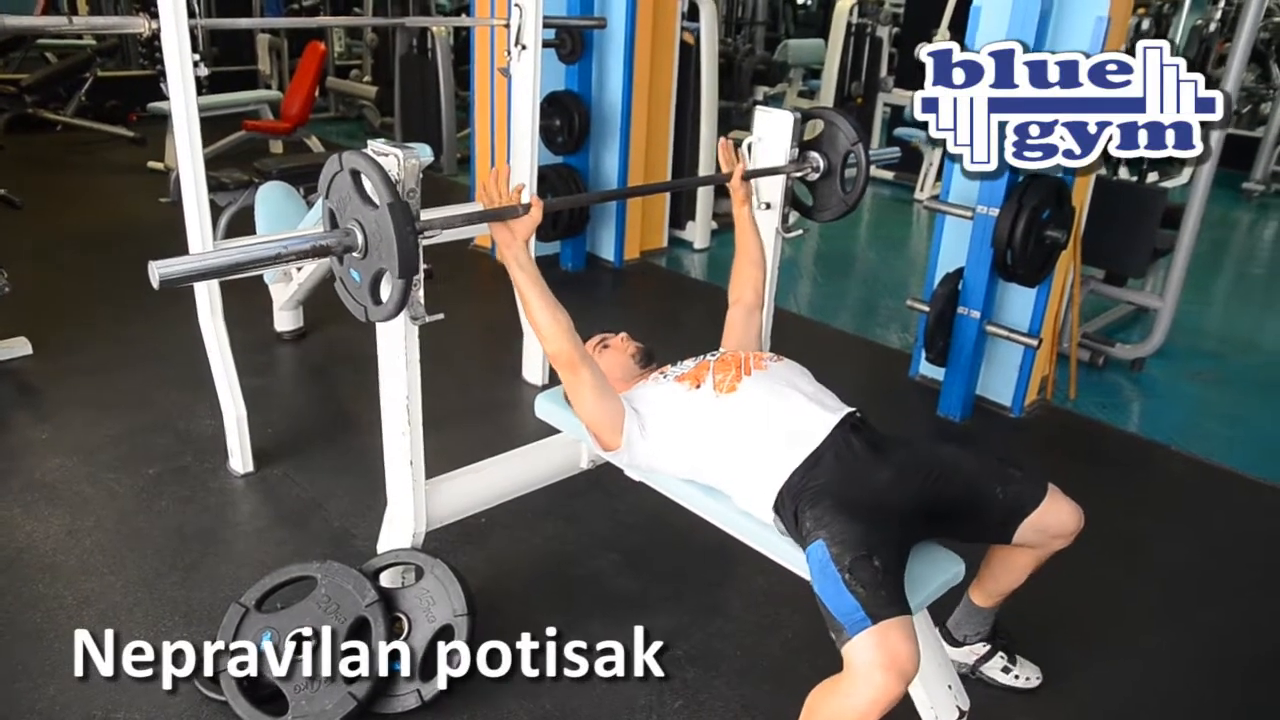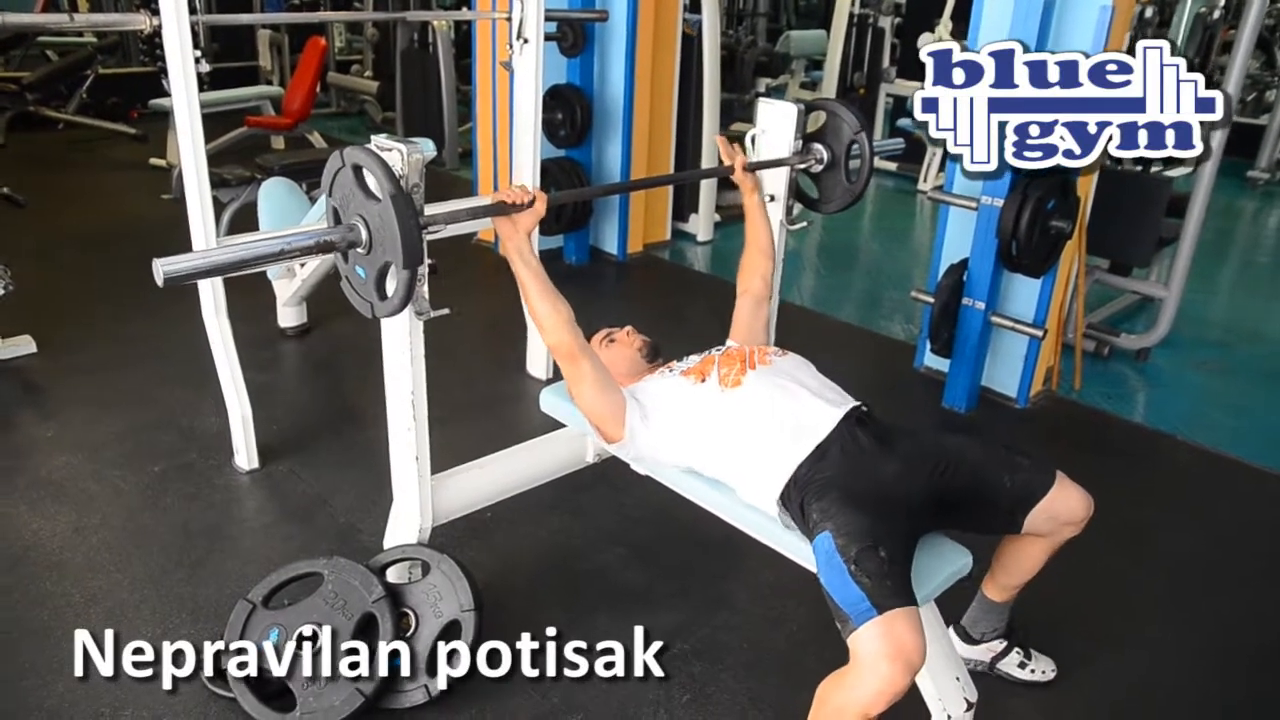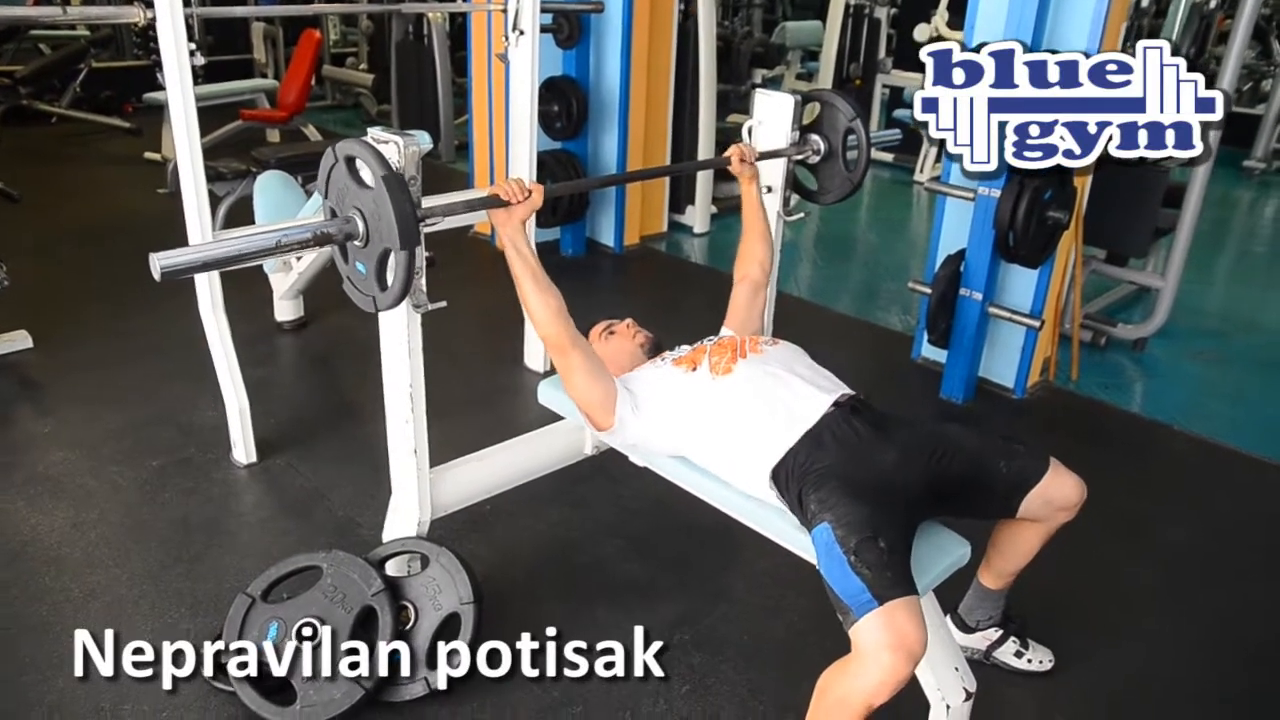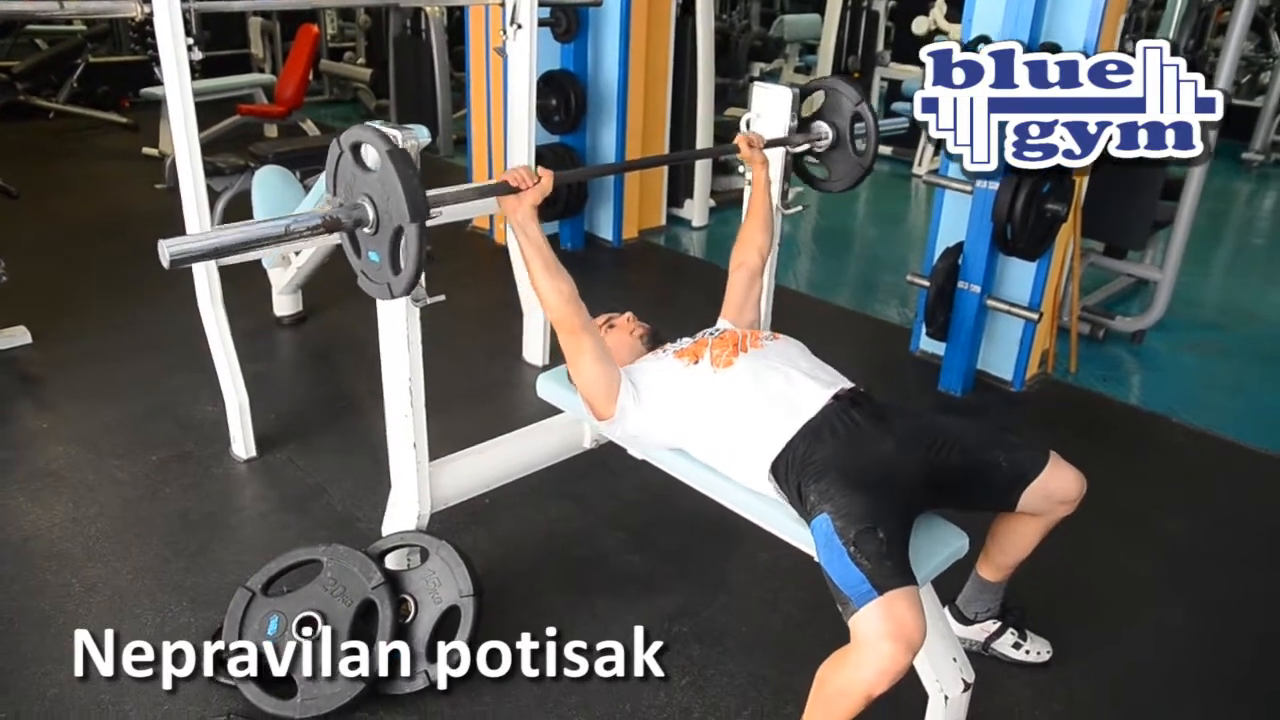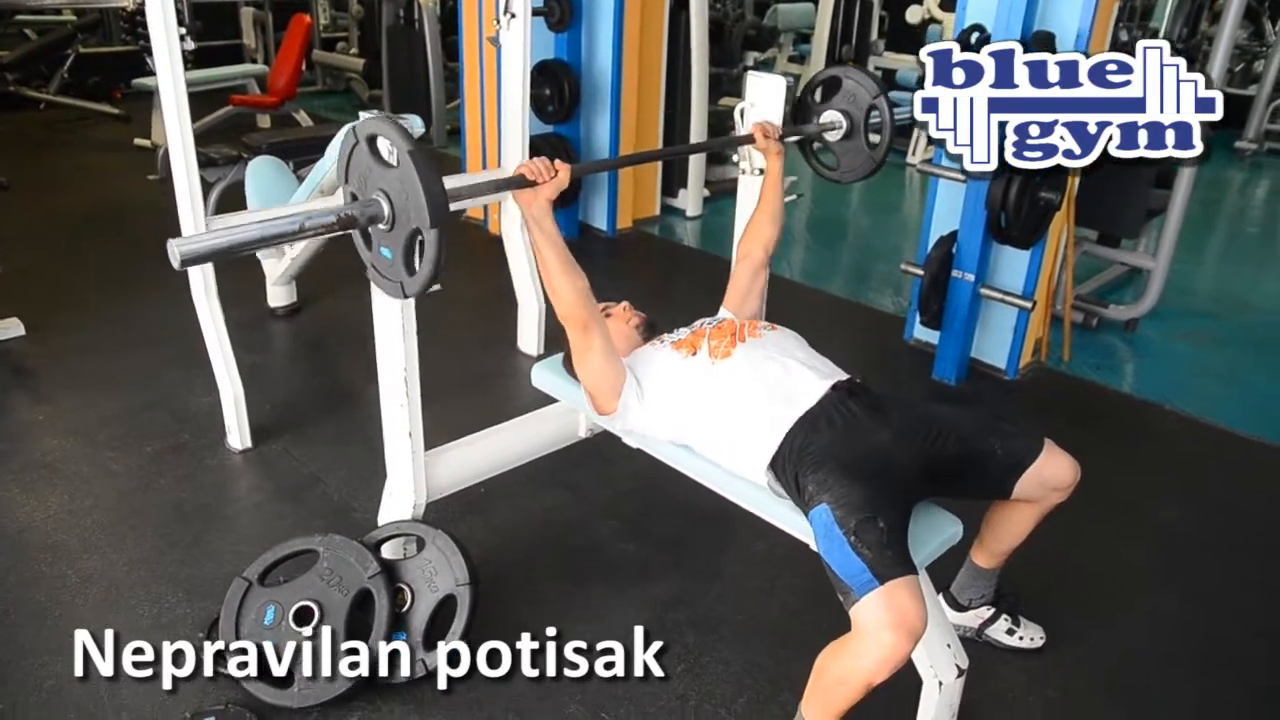
dt=0.4s
person 1, frame 1
left shoulder: (714, 363)
right shoulder: (629, 421)
left elbow: (747, 298)
right elbow: (565, 358)
left wrist: (740, 202)
right wrist: (513, 249)
left hip: (872, 447)
right hip: (814, 488)
left knee: (1058, 520)
right knee: (884, 671)
left ankle: (967, 635)
person 1, frame 2
left shoulder: (723, 357)
right shoulder: (632, 414)
left elbow: (755, 288)
right elbow: (567, 351)
left wrist: (749, 191)
right wrist: (517, 243)
left hip: (877, 438)
right hip: (820, 480)
left knee: (1068, 508)
right knee: (890, 662)
left ankle: (980, 634)
person 1, frame 3
left shoulder: (720, 346)
right shoulder: (627, 403)
left elbow: (752, 276)
right elbow: (560, 340)
left wrist: (749, 184)
right wrist: (512, 233)
left hip: (875, 428)
right hip: (814, 467)
left knee: (1061, 494)
right knee: (892, 653)
left ankle: (976, 623)
person 1, frame 4
left shoulder: (718, 338)
right shoulder: (628, 396)
left elbow: (748, 264)
right elbow: (569, 323)
left wrist: (759, 170)
right wrist: (522, 218)
left hip: (872, 418)
right hip: (812, 459)
left knee: (1062, 488)
right knee: (890, 643)
left ankle: (974, 615)
person 1, frame 5
left shoulder: (714, 329)
right shoulder: (627, 390)
left elbow: (754, 256)
right elbow: (575, 320)
left wrist: (774, 162)
right wrist: (537, 211)
left hip: (870, 409)
right hip: (811, 449)
left knee: (1056, 474)
right knee: (890, 634)
left ankle: (969, 601)
